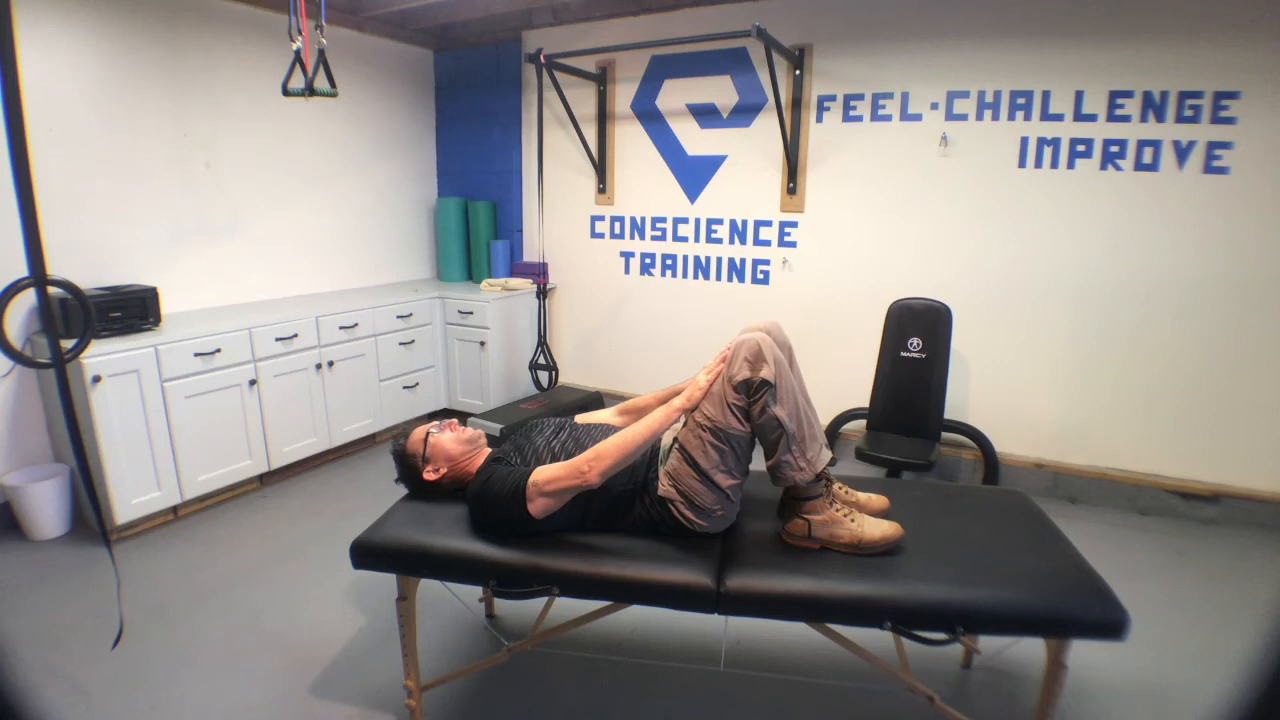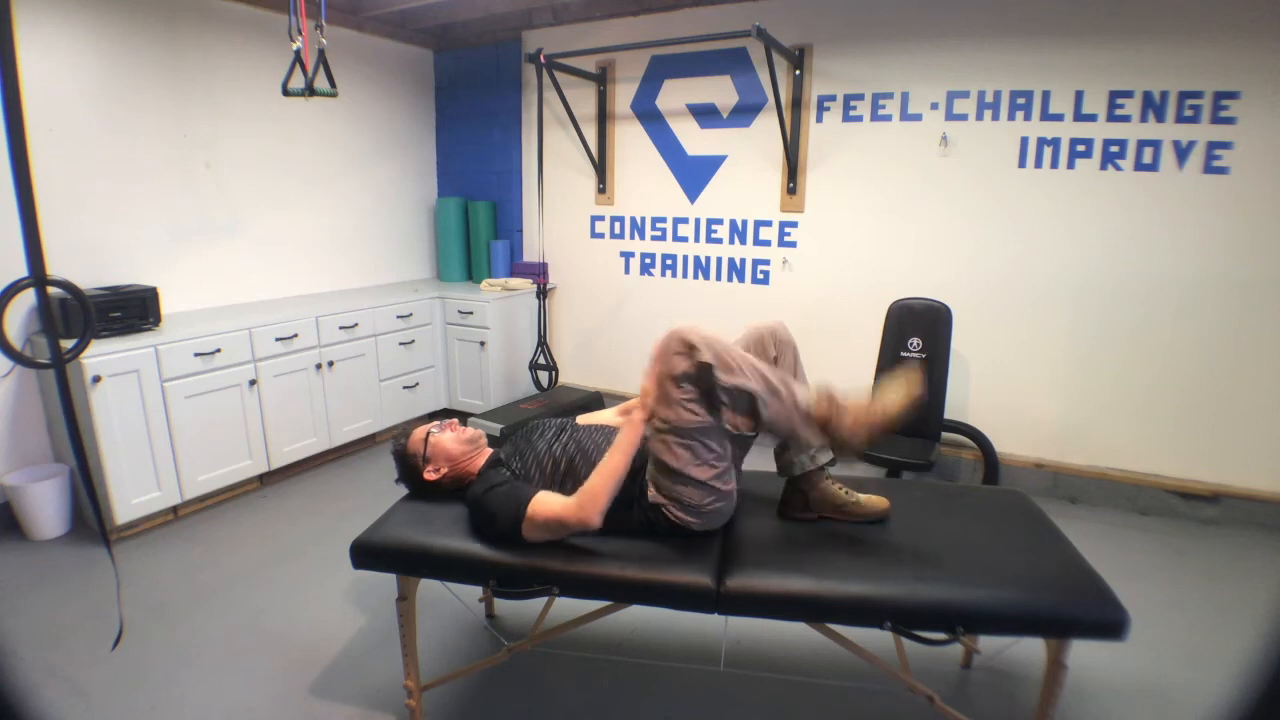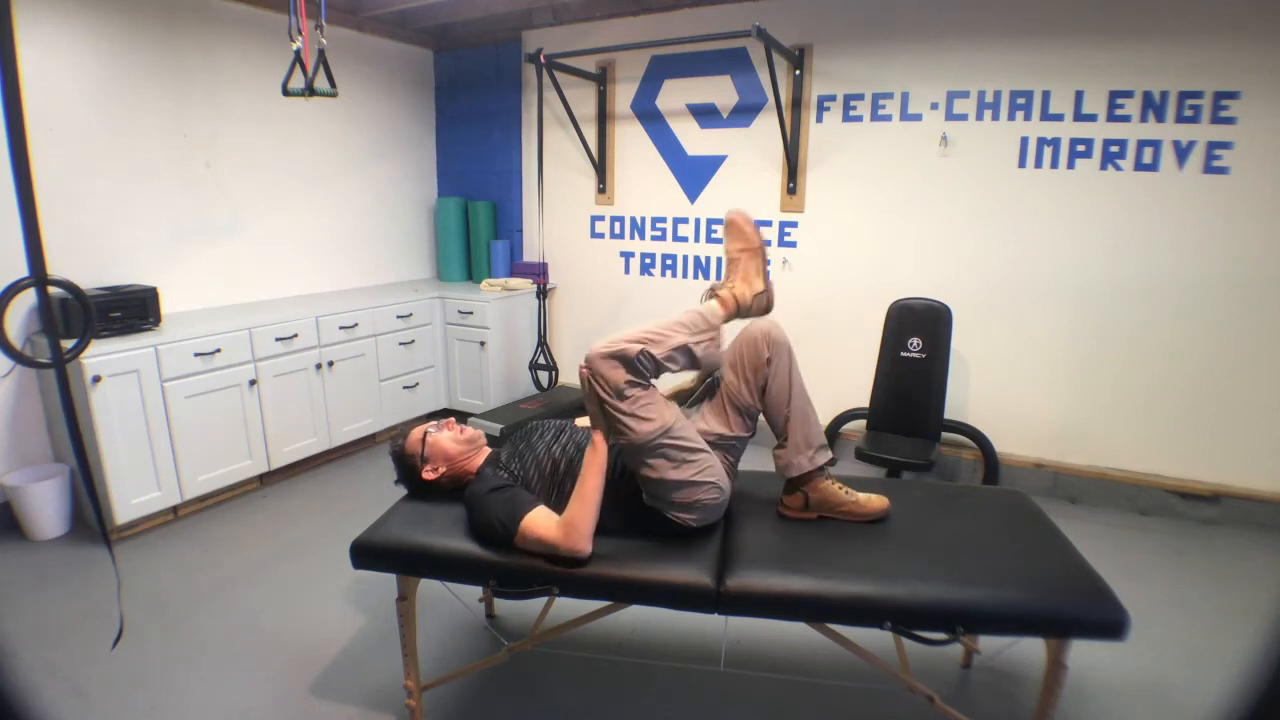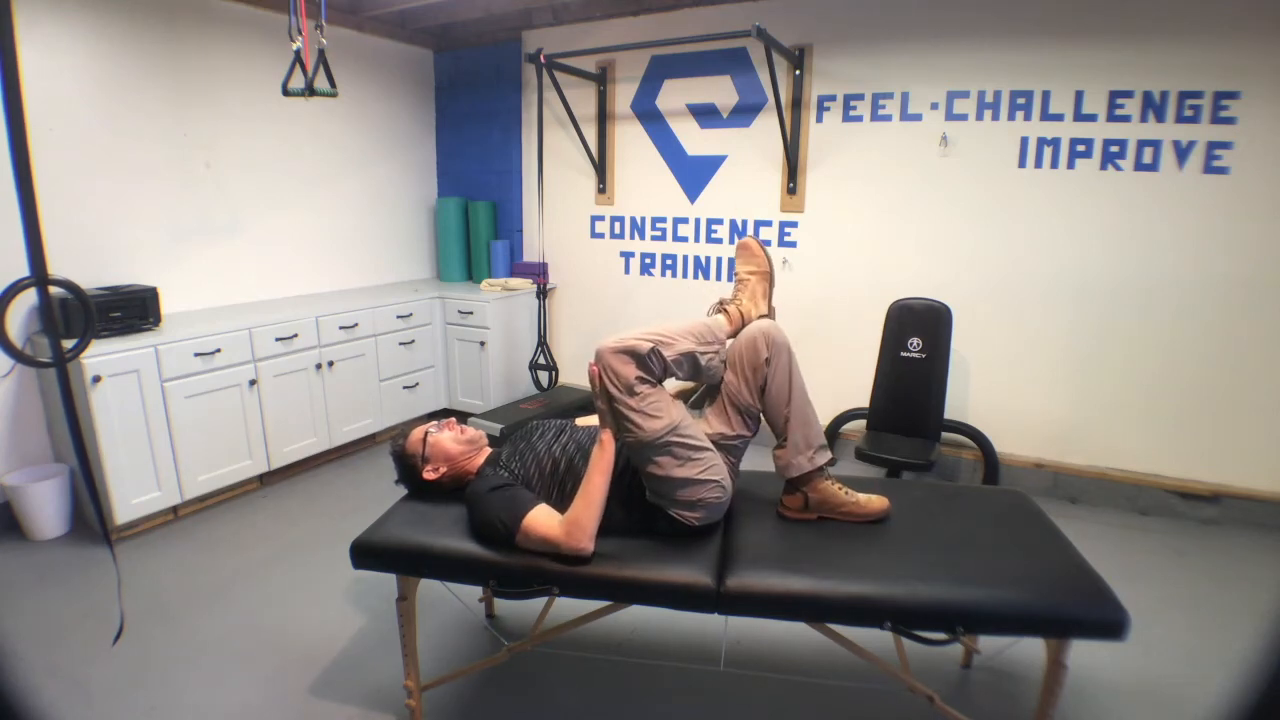
dt=0.4s
person 1, frame 1
left shoulder: (520, 441)
right shoulder: (491, 492)
left elbow: (617, 415)
right elbow: (588, 472)
left wrist: (699, 385)
right wrist: (684, 402)
left hip: (668, 455)
right hip: (686, 500)
left knee: (766, 337)
right knee: (753, 354)
left ankle: (812, 482)
right ankle: (812, 509)
person 1, frame 2
left shoulder: (521, 440)
right shoulder: (491, 498)
left elbow: (614, 417)
right elbow: (585, 513)
right wrist: (644, 405)
left hip: (690, 460)
right hip: (686, 499)
left knee: (769, 335)
right knee: (681, 343)
left ankle: (807, 484)
right ankle: (831, 418)
person 1, frame 3
left shoulder: (522, 439)
right shoulder: (488, 498)
left elbow: (614, 415)
right elbow: (574, 542)
left wrist: (690, 381)
right wrist: (601, 434)
left hip: (699, 458)
right hip: (691, 495)
left knee: (765, 339)
right knee: (606, 359)
left ankle: (808, 486)
right ankle: (732, 298)
person 1, frame 4
left shoulder: (523, 438)
right shoulder: (488, 497)
left elbow: (602, 426)
right elbow: (576, 540)
left wrist: (686, 386)
right wrist: (608, 430)
left hip: (704, 461)
right hip: (693, 495)
left knee: (765, 340)
right knee: (616, 355)
left ankle: (808, 485)
right ankle: (735, 315)
